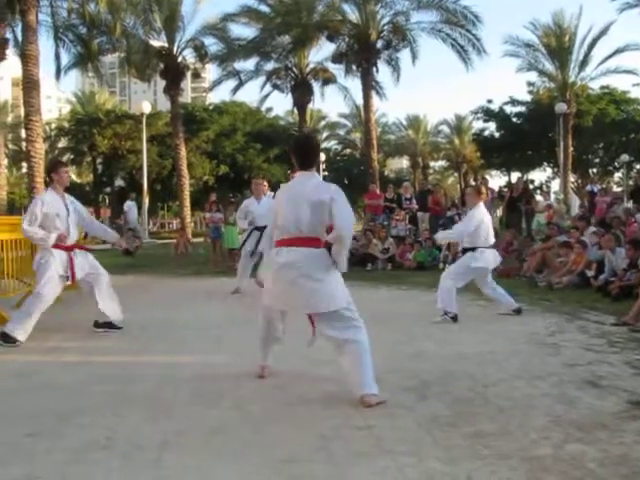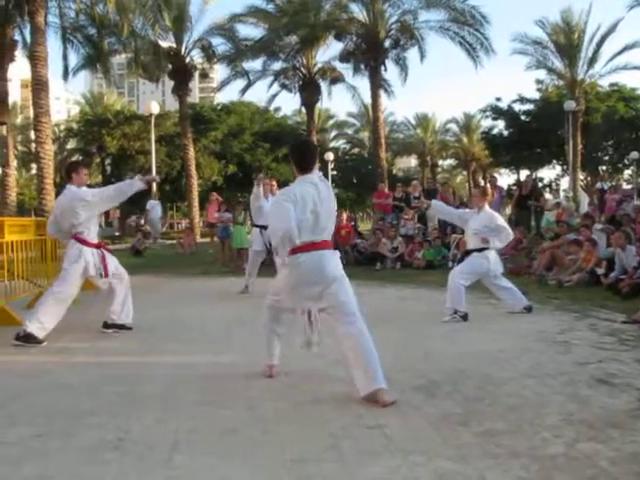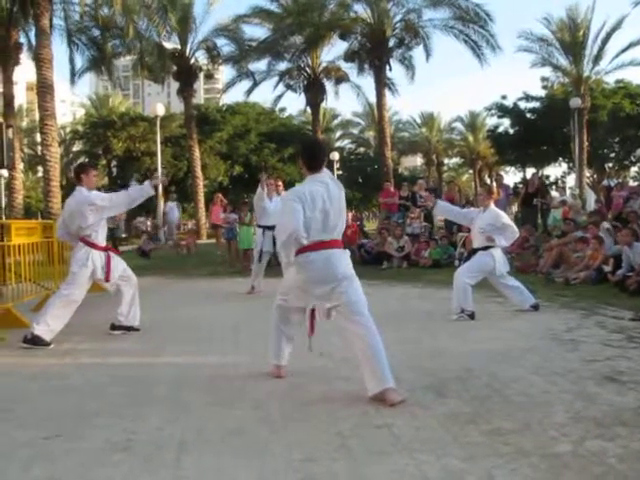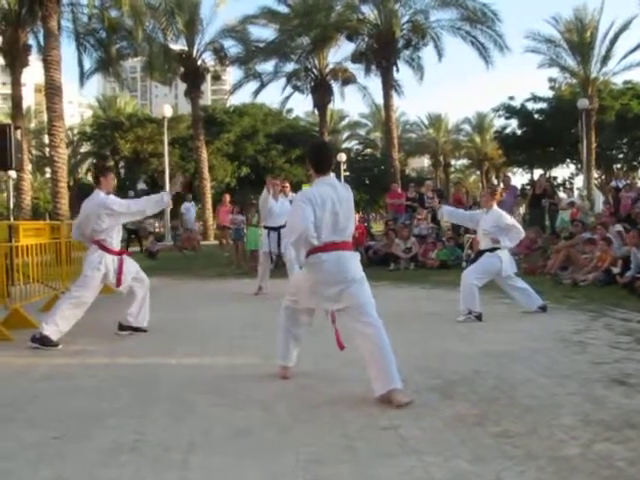
dt=0.5s
person 1, frame 1
left shoulder: (284, 191)
right shoulder: (330, 191)
left elbow: (272, 231)
right elbow: (345, 228)
left wrist: (265, 270)
right wrist: (339, 261)
left hip: (280, 260)
right hip: (314, 262)
left knee: (271, 313)
right knee: (349, 328)
left ankle: (265, 363)
right ankle: (368, 391)
person 1, frame 2
left shoulder: (287, 195)
right shoulder: (325, 187)
left elbow: (282, 232)
left wrist: (283, 256)
left hip: (298, 264)
right hip: (326, 261)
left knee: (274, 309)
right knee: (350, 322)
left ankle: (271, 363)
right ankle: (375, 387)
person 1, frame 3
left shoulder: (296, 194)
right shoulder: (336, 187)
left elbow: (289, 231)
left wrist: (289, 259)
left hip: (307, 263)
right hip: (336, 260)
left knee: (284, 309)
right knee: (359, 321)
left ankle: (279, 364)
right ankle: (384, 387)
person 1, frame 4
left shoulder: (307, 196)
right shoulder: (345, 191)
left elbow: (299, 232)
left wrist: (302, 258)
left hip: (318, 264)
right hip: (346, 261)
left knee: (291, 310)
right knee: (368, 323)
left ankle: (285, 365)
right ankle: (391, 388)
person 2, frame 1
left shoulder: (71, 201)
right shoulder: (43, 201)
left elbow: (90, 222)
right elbow: (27, 228)
left wrist: (113, 236)
right wrist: (53, 238)
left hip: (72, 253)
right hip: (53, 255)
left knee: (100, 278)
right knee: (44, 294)
left ankle: (106, 319)
person 2, frame 2
left shoulder: (63, 200)
right shoulder: (80, 195)
left elbow: (53, 229)
right elbow: (111, 193)
left wrist: (72, 237)
right wrist: (140, 180)
left hip: (93, 250)
right hip: (81, 252)
left knee: (121, 279)
right knee: (62, 291)
left ankle: (116, 321)
right ankle: (29, 331)
person 2, frame 3
left shoulder: (72, 201)
right shoulder: (89, 199)
left elbow: (62, 232)
right elbow: (122, 199)
left wrist: (81, 240)
right wrist: (151, 184)
left hip: (100, 253)
right hip: (88, 255)
left knee: (128, 281)
right knee: (69, 294)
left ankle: (123, 322)
right ankle: (36, 334)
person 2, frame 4
left shoulder: (90, 203)
right shoulder: (106, 203)
left elbow: (77, 232)
right elbow: (139, 207)
left wrist: (96, 242)
right wrist: (169, 193)
left hip: (113, 256)
right hip: (101, 258)
left knee: (140, 283)
right knee: (79, 297)
left ankle: (131, 323)
right ankle: (45, 334)
person 3, frame 1
left shoulder: (477, 214)
right shoulder: (480, 213)
left elbow: (461, 232)
left wrist: (440, 236)
left hip: (475, 256)
right hip: (483, 255)
left knee: (448, 277)
right knee: (487, 285)
left ankle: (450, 313)
right ankle: (513, 307)
person 3, frame 2
left shoulder: (491, 216)
right shoulder: (470, 214)
left elbow: (508, 234)
right elbow: (450, 213)
left wrist: (491, 242)
right wrist: (430, 204)
left hip: (482, 256)
right hip: (476, 255)
left knee: (456, 277)
right knee: (498, 283)
left ankle: (460, 312)
right ankle: (523, 305)
person 3, frame 3
left shoulder: (497, 215)
right shoulder: (477, 213)
left elbow: (513, 232)
right elbow: (456, 213)
left wrist: (496, 240)
right wrist: (435, 204)
left hip: (488, 254)
right hip: (481, 254)
left knee: (462, 275)
right knee: (504, 281)
left ankle: (466, 311)
right ankle: (531, 303)
person 3, frame 4
left shoulder: (500, 216)
right shoulder: (481, 215)
left elbow: (518, 232)
right elbow: (462, 216)
left wrist: (502, 242)
right wrist: (440, 208)
left hip: (495, 256)
right hip: (489, 255)
left knee: (469, 277)
right knee: (511, 283)
left ankle: (473, 312)
right ankle: (538, 305)
person 4, frame 1
left shoulder: (270, 201)
right shoulder: (247, 203)
right elbow: (239, 218)
right wrist: (246, 225)
right hip: (252, 235)
right knee: (245, 261)
right ankle: (238, 286)
person 4, frame 2
right shoulder: (255, 198)
right elbow: (257, 193)
right wrist: (258, 182)
right hip: (259, 233)
right knee: (253, 261)
right ankle: (247, 285)
person 4, frame 3
left shoulder: (279, 200)
right shoulder: (259, 199)
right elbow: (260, 195)
right wrist: (262, 183)
right hip: (264, 233)
right knee: (259, 261)
right ankle: (254, 285)
person 4, frame 4
left shoulder: (285, 202)
right shoulder: (265, 199)
right wrist: (268, 187)
left hip: (283, 234)
right hip: (269, 234)
left knee: (291, 261)
right knee: (264, 262)
right ankle: (261, 286)
